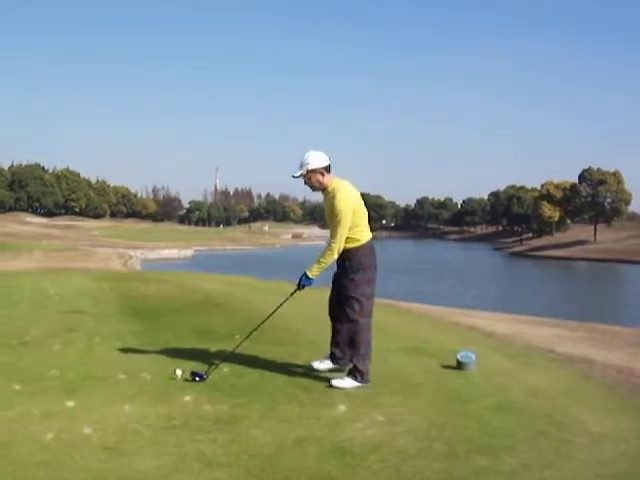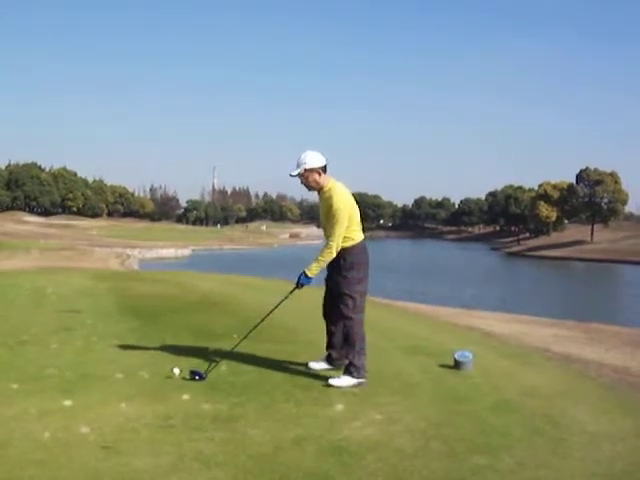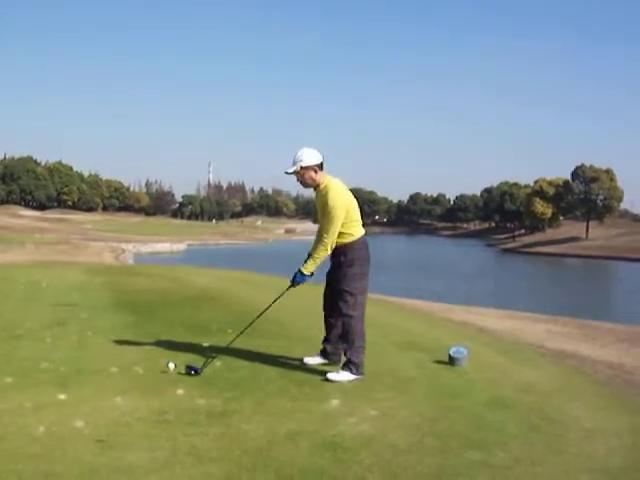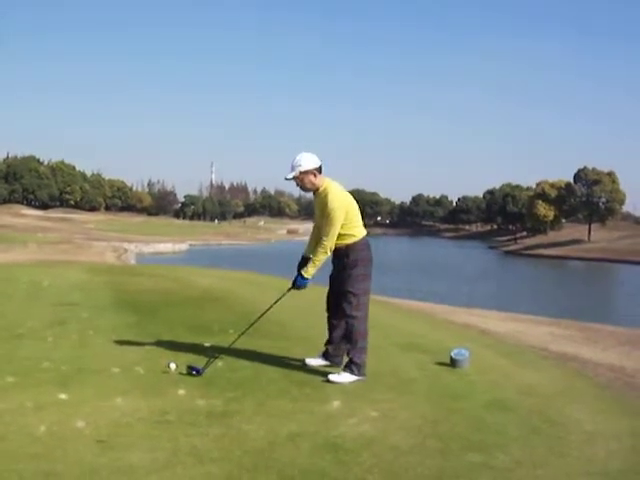
dt=0.4s
person 1, frame 1
left shoulder: (341, 198)
right shoulder: (335, 188)
left elbow: (334, 246)
left wrist: (311, 273)
left hip: (359, 257)
right hip: (348, 256)
left knee: (356, 316)
right knee: (338, 310)
left ankle: (359, 374)
right ankle: (339, 357)
person 1, frame 2
left shoulder: (337, 198)
right shoulder: (325, 193)
left elbow: (333, 244)
left wrist: (310, 272)
right wrist: (320, 267)
left hip: (351, 257)
right hip: (339, 257)
left knee: (349, 313)
right knee: (332, 312)
left ankle: (356, 370)
right ankle: (335, 358)
person 1, frame 3
left shoulder: (334, 195)
right shoulder: (321, 190)
left elbow: (328, 241)
left wrist: (306, 269)
right wrist: (310, 256)
left hip: (353, 252)
right hip: (340, 252)
left knee: (349, 309)
right knee: (332, 305)
left ankle: (354, 366)
right ankle: (331, 352)
person 1, frame 4
left shoulder: (334, 198)
right shoulder: (320, 193)
left elbow: (326, 244)
right elbow: (318, 229)
left wrist: (306, 273)
right wrist: (305, 258)
left hip: (356, 254)
right hip: (342, 253)
left knee: (352, 310)
right knee: (335, 307)
left ankle: (356, 368)
right ankle: (333, 354)
